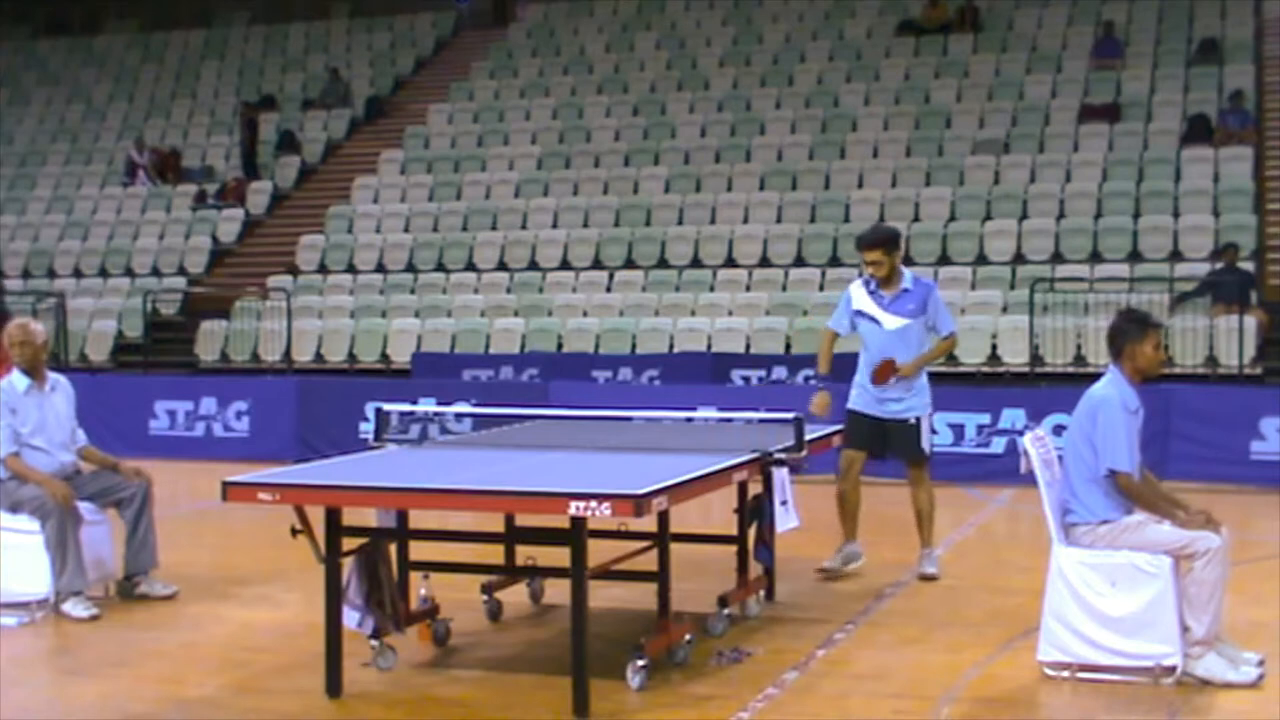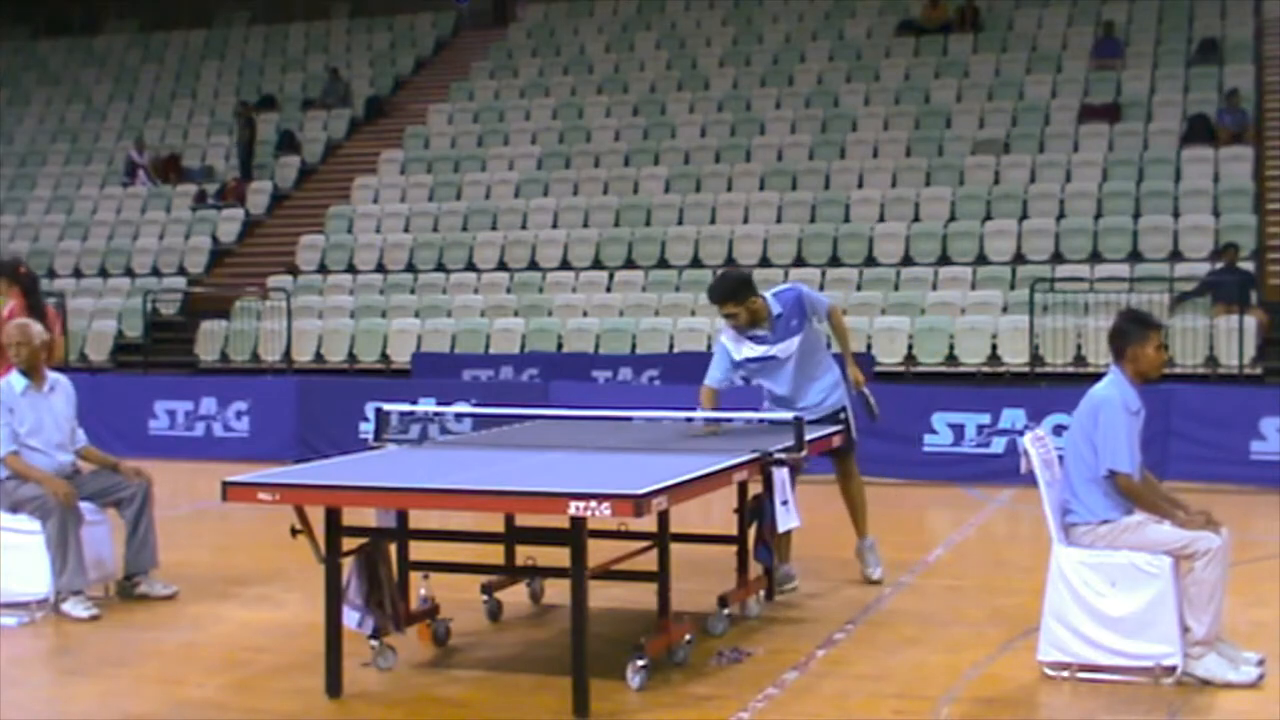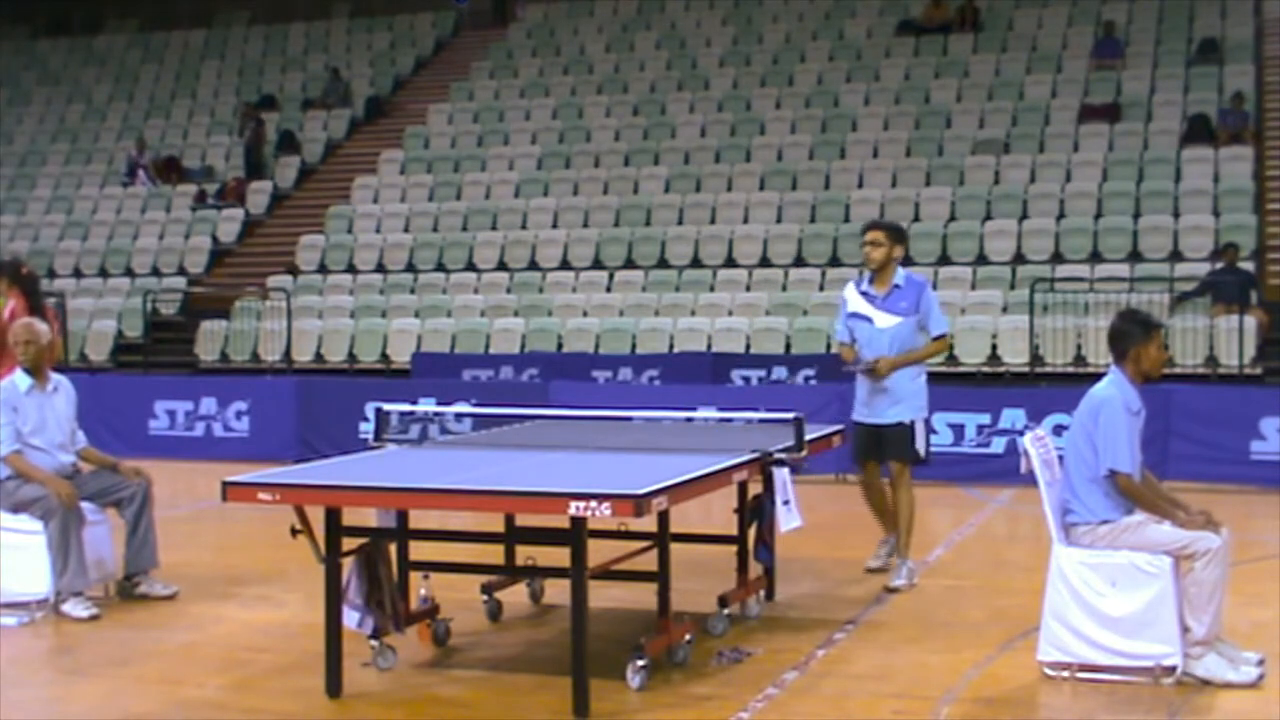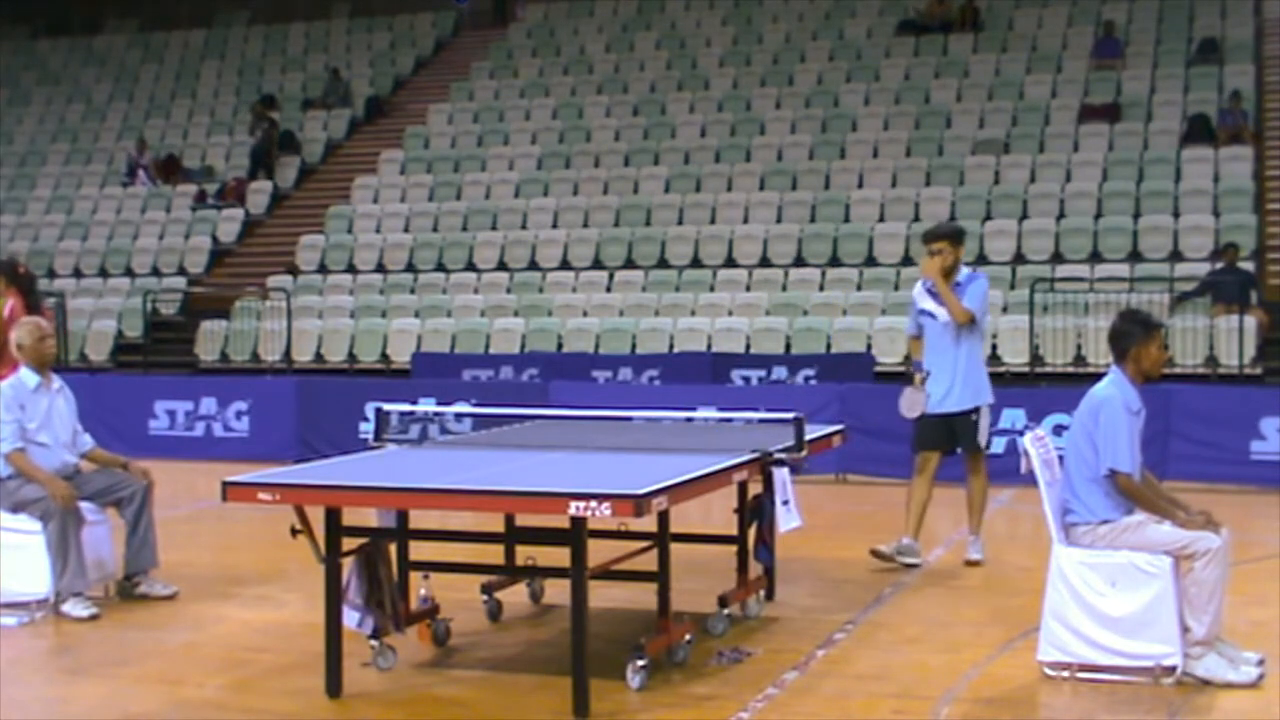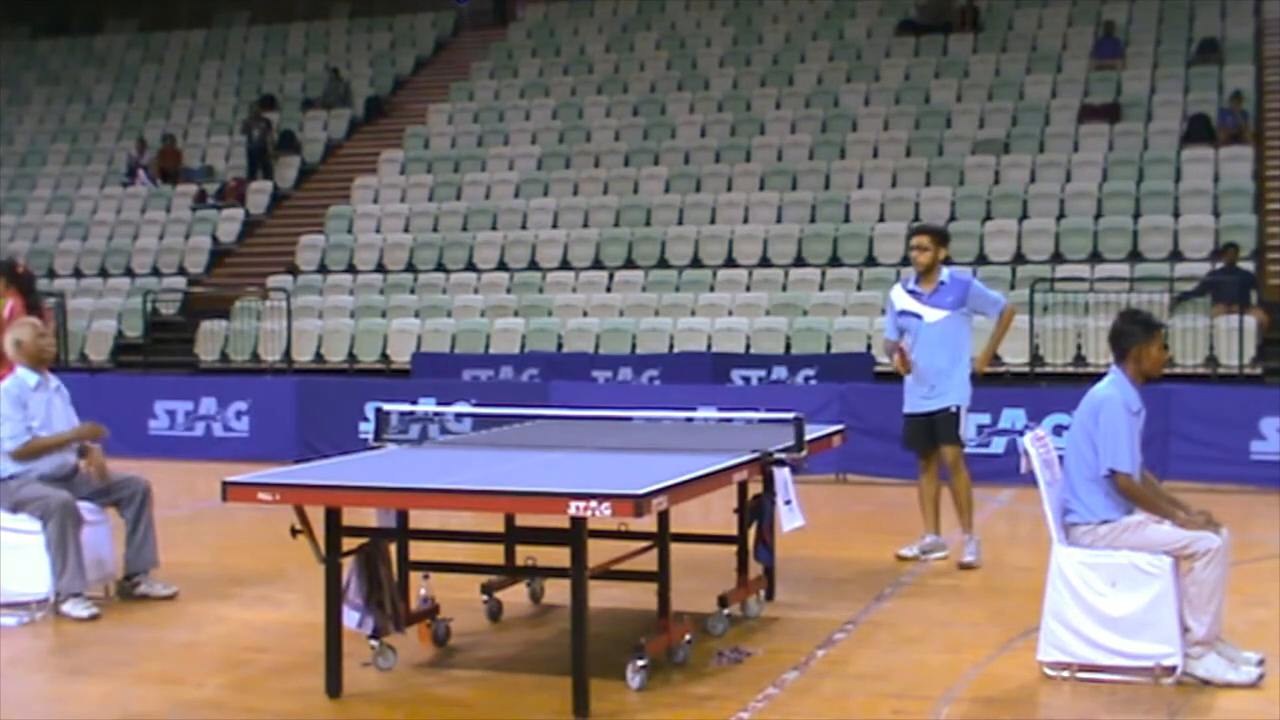
dt=1s
person 1, frame 1
left shoulder: (1123, 397)
right shoulder: (1109, 399)
left elbow: (1138, 472)
right elbow: (1124, 481)
left wrist: (1185, 509)
right wrist: (1179, 518)
left hip: (1116, 514)
right hip: (1098, 524)
left knee: (1214, 533)
right knee: (1206, 544)
left ankle: (1206, 638)
right ankle: (1197, 651)
person 1, frame 2
left shoulder: (1124, 397)
right shoulder: (1110, 400)
left elbow: (1137, 473)
right elbow: (1124, 482)
left wrist: (1185, 509)
right wrist: (1179, 519)
left hip: (1117, 514)
right hip: (1099, 524)
left knee: (1216, 534)
right knee: (1205, 544)
left ankle: (1206, 638)
right ankle: (1197, 652)
person 1, frame 3
left shoulder: (1124, 397)
right shoulder: (1111, 400)
left elbow: (1138, 472)
right elbow: (1124, 482)
left wrist: (1186, 510)
right wrist: (1179, 519)
left hip: (1116, 514)
right hip: (1099, 524)
left knee: (1214, 534)
right knee: (1206, 544)
left ankle: (1206, 637)
right ankle: (1197, 651)
person 1, frame 4
left shoulder: (1124, 397)
right shoulder: (1111, 400)
left elbow: (1137, 472)
right elbow: (1124, 481)
left wrist: (1186, 510)
right wrist: (1179, 518)
left hip: (1116, 514)
right hip: (1099, 524)
left knee: (1215, 534)
right knee: (1206, 544)
left ankle: (1205, 638)
right ankle: (1197, 652)
person 1, frame 5
left shoulder: (1124, 397)
right shoulder: (1111, 400)
left elbow: (1137, 472)
right elbow: (1123, 481)
left wrist: (1186, 510)
right wrist: (1179, 519)
left hip: (1116, 514)
right hip: (1099, 524)
left knee: (1216, 534)
right knee: (1206, 544)
left ankle: (1204, 638)
right ankle: (1197, 651)
person 2, frame 1
left shoulder: (925, 292)
right shoulder: (856, 293)
left elbow: (949, 339)
right elbow: (831, 335)
left wrist: (917, 363)
right wrist: (822, 384)
left hip: (909, 403)
right hip: (864, 401)
left knee: (917, 474)
right knee: (847, 468)
left ankle: (927, 552)
right ankle: (850, 549)
person 2, frame 2
left shoulder: (796, 298)
right shoulder: (730, 341)
left elbow: (833, 314)
right elbow: (710, 388)
left wrist: (850, 363)
left hip: (828, 400)
right hip: (783, 413)
left knee: (847, 471)
left ankle: (865, 544)
right ankle: (783, 567)
person 2, frame 3
left shoulder: (918, 290)
right shoulder: (852, 293)
left elbow: (941, 341)
right elbow: (844, 345)
left wrist: (898, 363)
right wrist: (859, 363)
left hip: (905, 403)
right hip: (867, 404)
left knee: (899, 475)
right knee: (868, 476)
left ankle: (904, 562)
right ankle: (891, 538)
person 2, frame 4
left shoulder: (976, 282)
right shoulder: (921, 290)
left elbow: (963, 317)
left wrist: (939, 280)
right wrist: (918, 367)
left hip: (969, 396)
right hip: (933, 397)
left knee: (975, 463)
right knee: (923, 466)
left ankle: (974, 539)
right ankle: (909, 543)
person 2, frame 5
left shoulder: (964, 286)
right shoulder: (899, 293)
left elbow: (1006, 310)
right elbow: (891, 340)
left wrist: (987, 354)
right wrist: (896, 355)
left hip: (951, 392)
right hip: (916, 395)
left knee: (952, 459)
right knee: (926, 464)
left ankle: (969, 537)
right ankle: (933, 538)
person 3, frame 1
left shoulder: (62, 386)
left wrist: (117, 465)
right wrist: (46, 481)
left hip: (69, 476)
left knee: (136, 486)
right knee: (58, 505)
left ankle: (136, 577)
right ankle: (68, 594)
person 3, frame 2
left shoulder: (63, 385)
left wrist: (118, 465)
right wrist: (47, 480)
left hip: (69, 476)
left knee: (135, 486)
right knee: (59, 503)
left ankle: (136, 576)
right ankle: (69, 593)
person 3, frame 3
left shoulder: (64, 387)
left wrist: (118, 465)
right wrist: (50, 480)
left hip: (69, 476)
left knee: (136, 486)
right knee: (61, 503)
left ankle: (135, 577)
right ankle: (69, 594)
person 3, frame 4
left shoulder: (61, 390)
left elbow: (81, 443)
left wrist: (126, 463)
right wrist: (48, 480)
left hip: (69, 476)
left knee: (136, 486)
right knee: (61, 505)
left ankle: (136, 576)
right ankle: (69, 594)
person 3, frame 5
left shoulder: (57, 388)
left elbow: (75, 436)
left wrist: (92, 450)
right wrist: (74, 435)
left hip: (67, 476)
left knee: (135, 487)
right knee: (60, 503)
left ankle: (136, 576)
right ankle: (69, 594)
